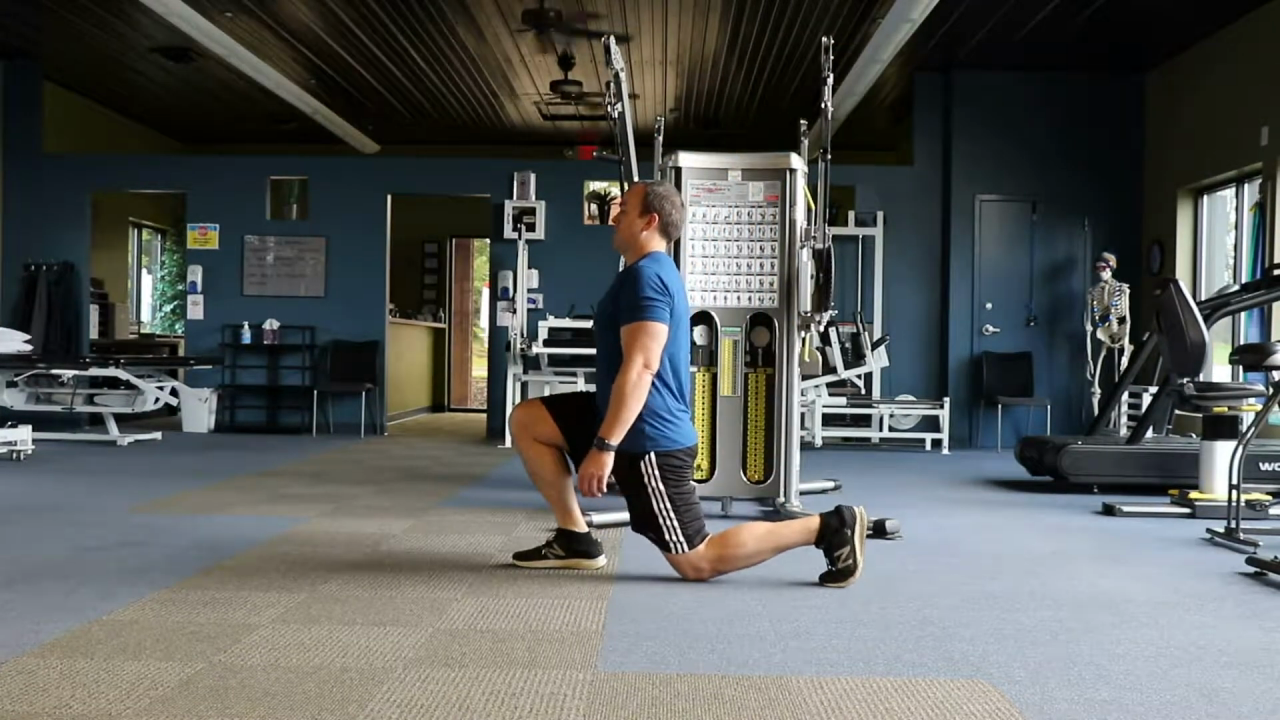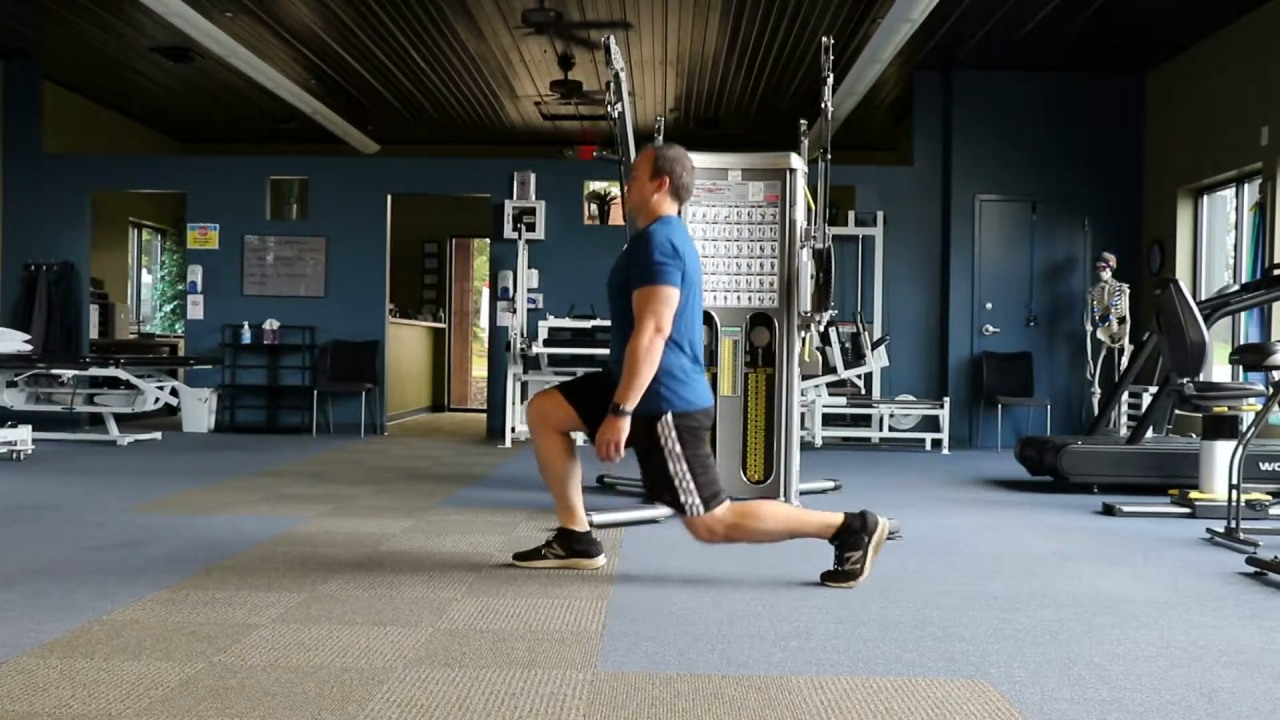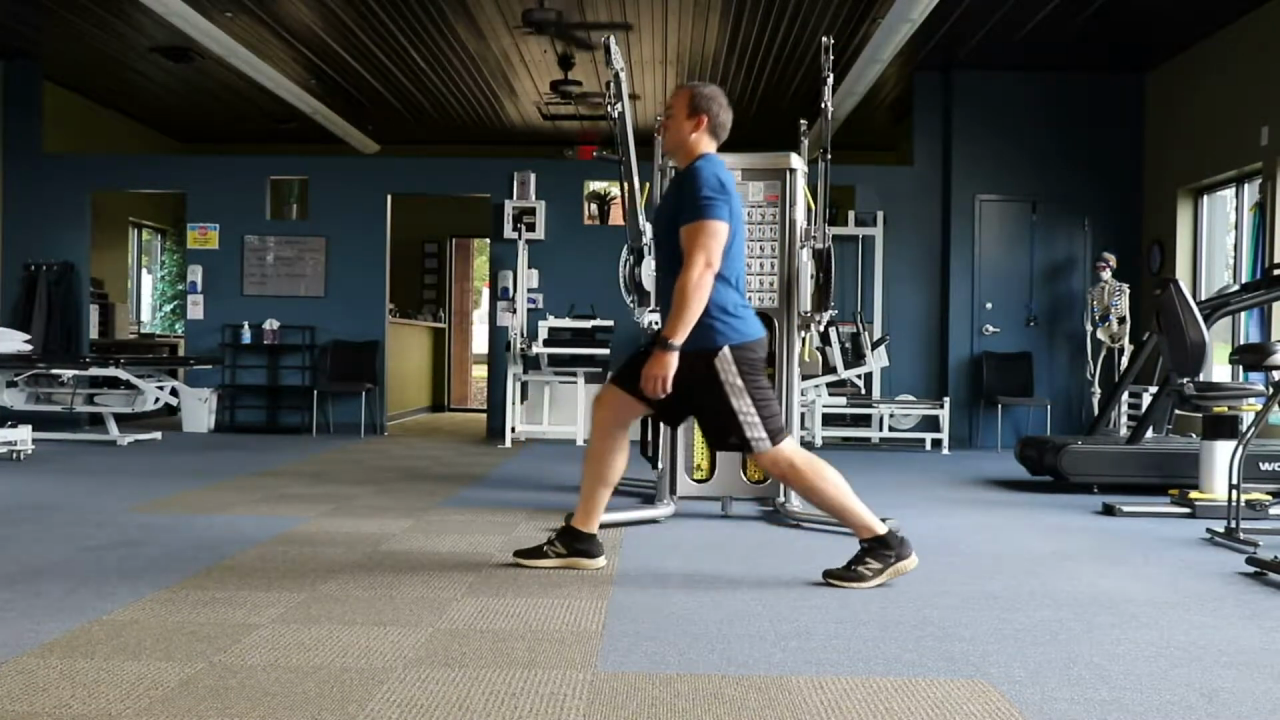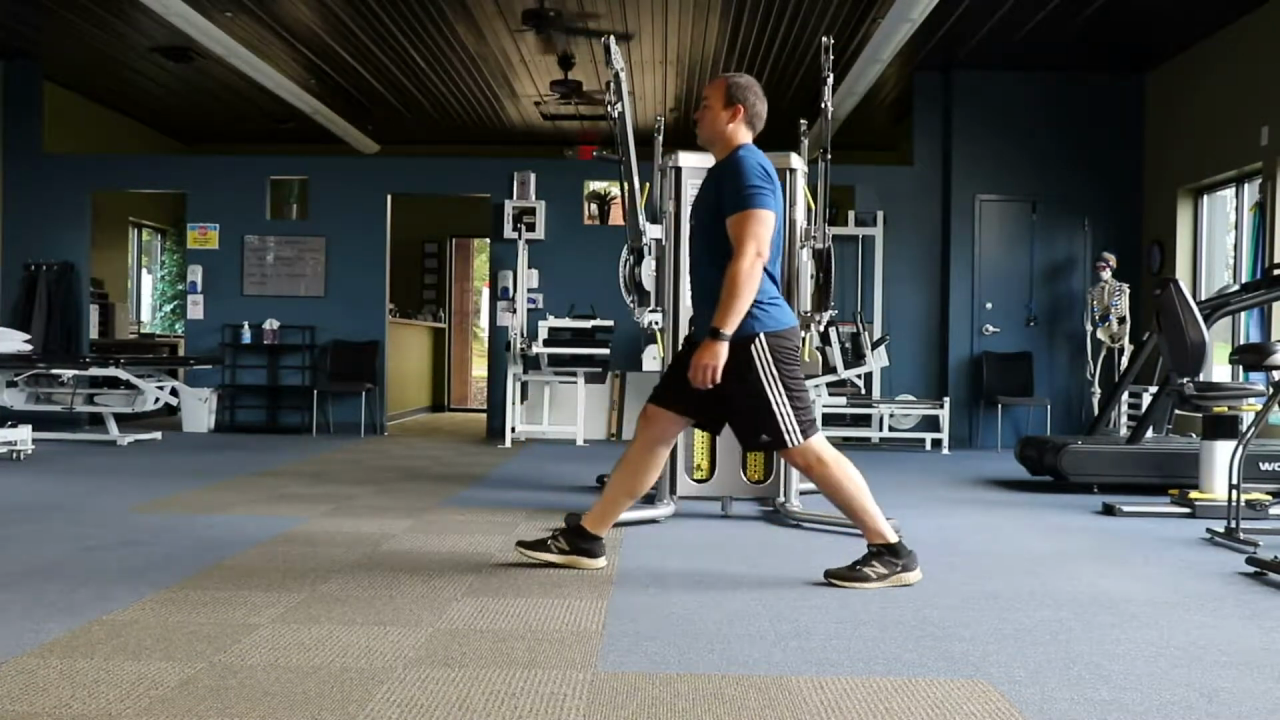
dt=0.4s
person 1, frame 1
left shoulder: (645, 275)
right shoulder: (654, 272)
left elbow: (640, 369)
left wrist: (603, 446)
left hip: (648, 436)
right hip: (634, 424)
left knee: (697, 562)
right knee: (526, 420)
left ankle: (832, 526)
right ankle: (576, 540)
person 1, frame 2
left shoulder: (657, 239)
right shoulder: (663, 236)
left elbow: (653, 332)
left wrist: (621, 412)
right wrist: (622, 401)
left hip: (667, 399)
right hip: (650, 388)
left knee: (710, 524)
right knee: (544, 410)
left ankle: (852, 528)
right ankle: (576, 539)
person 1, frame 3
left shoulder: (703, 176)
right shoulder: (697, 177)
left elbow: (700, 267)
left wrist: (668, 346)
right wrist: (669, 343)
left hip: (720, 343)
right hip: (697, 340)
left knee: (774, 454)
right knee: (610, 407)
left ankle: (886, 544)
right ankle: (580, 539)
person 1, frame 4
left shoulder: (746, 166)
right shoulder: (729, 170)
left elbow: (751, 256)
left wrist: (719, 335)
left hip: (753, 334)
right hip: (727, 335)
left knee: (803, 447)
right knee: (654, 425)
left ankle: (892, 552)
right ankle: (584, 540)
